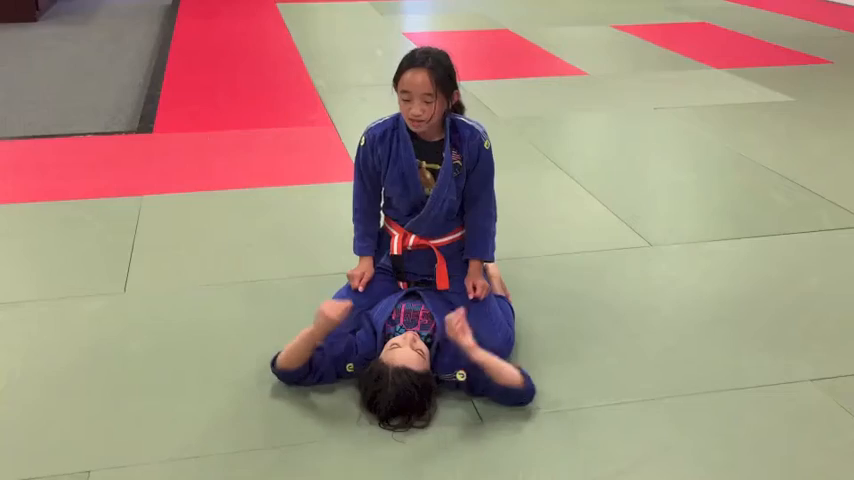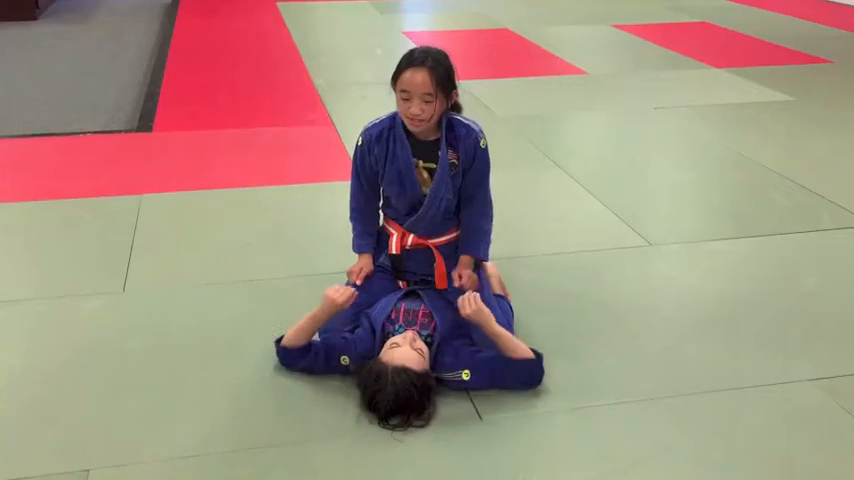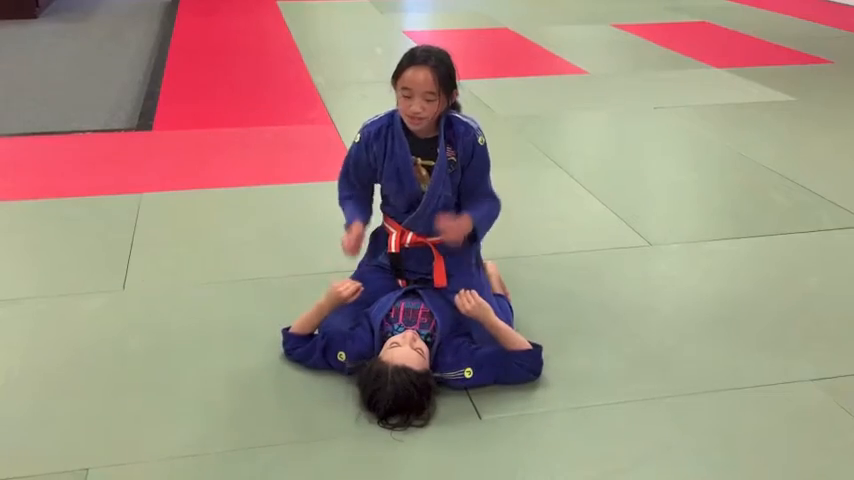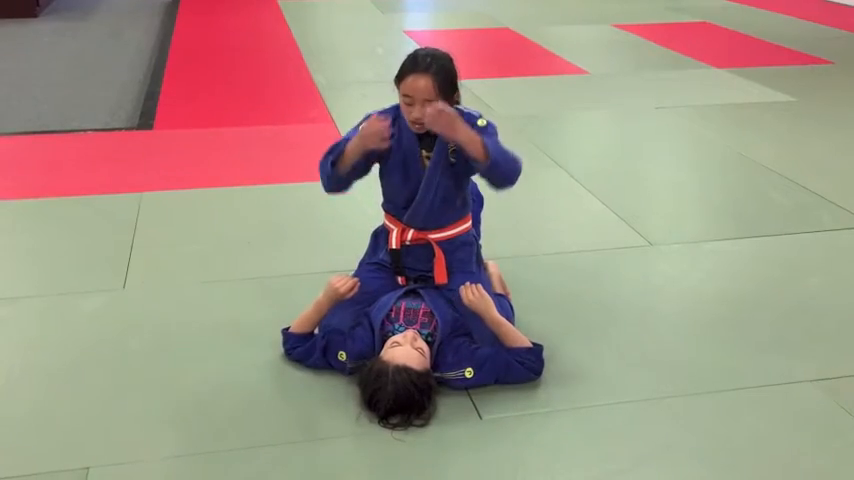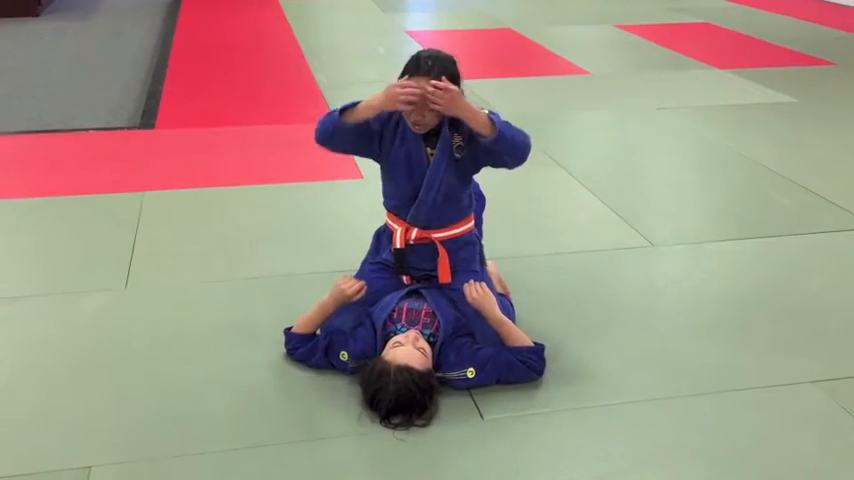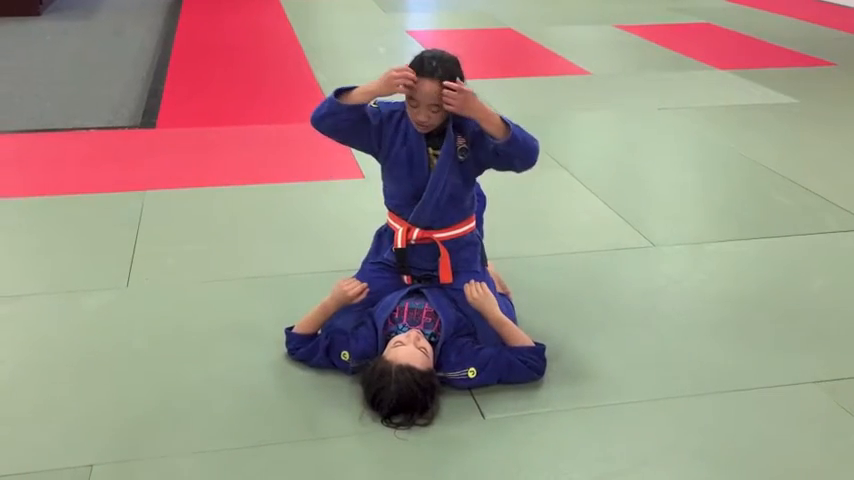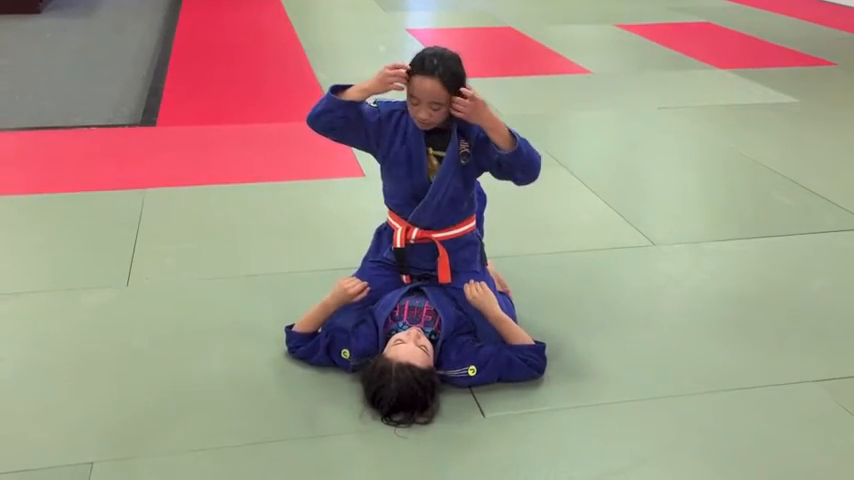
dt=0.2s
person 1, frame 1
left shoulder: (473, 140)
right shoulder: (376, 139)
left elbow: (481, 207)
right elbow: (365, 202)
left wrist: (475, 266)
right wrist: (365, 258)
left hip: (453, 252)
right hip: (395, 251)
person 1, frame 2
left shoulder: (468, 140)
right shoulder: (375, 139)
left elbow: (476, 206)
right elbow: (364, 201)
left wrist: (467, 261)
right wrist: (365, 253)
left hip: (451, 251)
right hip: (393, 250)
person 1, frame 3
left shoulder: (467, 137)
right shoulder: (374, 136)
left elbow: (482, 198)
right elbow: (354, 189)
left wrist: (465, 225)
right wrist: (356, 223)
left hip: (452, 250)
right hip: (393, 246)
left ankle: (483, 275)
person 1, frame 4
left shoulder: (468, 125)
right shoulder: (382, 124)
left elbow: (507, 173)
right elbow: (332, 178)
left wrist: (461, 135)
right wrist: (359, 144)
left hip: (453, 248)
right hip: (395, 244)
left knee: (490, 337)
person 1, frame 5
left shoulder: (468, 126)
right shoulder: (387, 123)
left elbow: (518, 150)
right elbow: (328, 133)
left wrist: (466, 113)
right wrist: (377, 105)
left hip: (454, 250)
right hip: (396, 246)
left knee: (496, 339)
right knee: (339, 334)
person 1, frame 6
left shoulder: (471, 130)
right shoulder: (388, 122)
left elbow: (526, 155)
right elbow: (324, 119)
left wrist: (480, 112)
right wrist: (374, 89)
left hip: (457, 251)
right hip: (397, 247)
person 1, frame 7
left shoulder: (474, 132)
right shoulder: (387, 120)
left elbow: (527, 170)
right elbow: (320, 120)
left wrist: (489, 121)
right wrist: (369, 88)
left hip: (457, 250)
right hip: (397, 244)
person 2, frame 1
left shoulder: (362, 353)
right shoulder: (450, 364)
left elbow: (285, 369)
right elbow: (521, 390)
left wrist: (317, 330)
right wrist: (473, 350)
right ankle: (490, 274)
person 2, frame 2
left shoulder: (360, 352)
right shoulder: (452, 364)
left elbow: (291, 354)
right elbow: (531, 370)
left wrist: (321, 313)
right wrist: (488, 324)
right ankle: (489, 273)
person 2, frame 3
left shoulder: (358, 351)
right shoulder: (452, 363)
left elbow: (295, 343)
right elbow: (529, 362)
left wrist: (327, 303)
right wrist: (487, 318)
right ankle: (487, 272)
person 2, frame 4
left shoulder: (358, 352)
right shoulder: (452, 365)
left elbow: (296, 343)
right elbow: (530, 362)
left wrist: (326, 299)
right wrist: (489, 314)
right ankle: (489, 273)
person 2, frame 5
left shoulder: (360, 351)
right shoulder: (455, 364)
left elbow: (298, 342)
right elbow: (531, 362)
left wrist: (331, 301)
right wrist: (492, 312)
person 2, frame 6
left shoulder: (360, 351)
right shoulder: (456, 365)
left elbow: (298, 342)
right elbow: (533, 362)
left wrist: (332, 302)
right wrist: (492, 312)
person 2, frame 7
left shoulder: (361, 349)
right shoulder: (456, 363)
left elbow: (299, 341)
right elbow: (533, 360)
left wrist: (332, 301)
right wrist: (493, 311)
